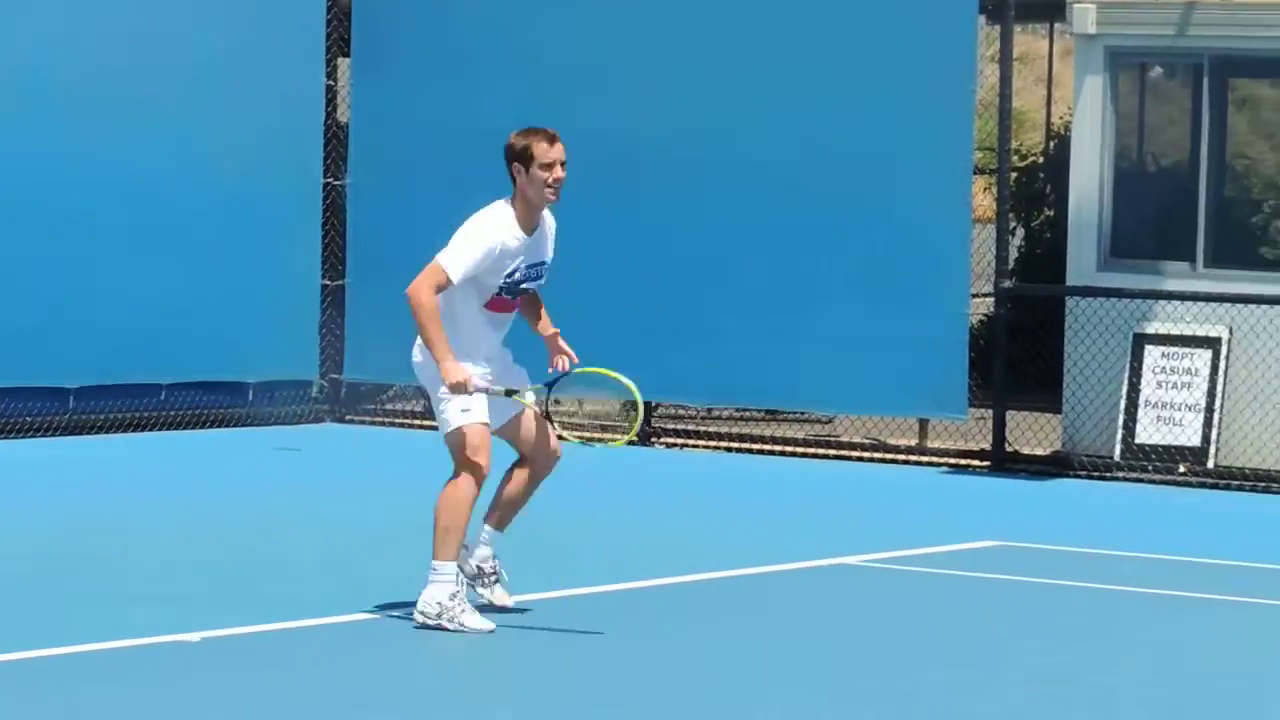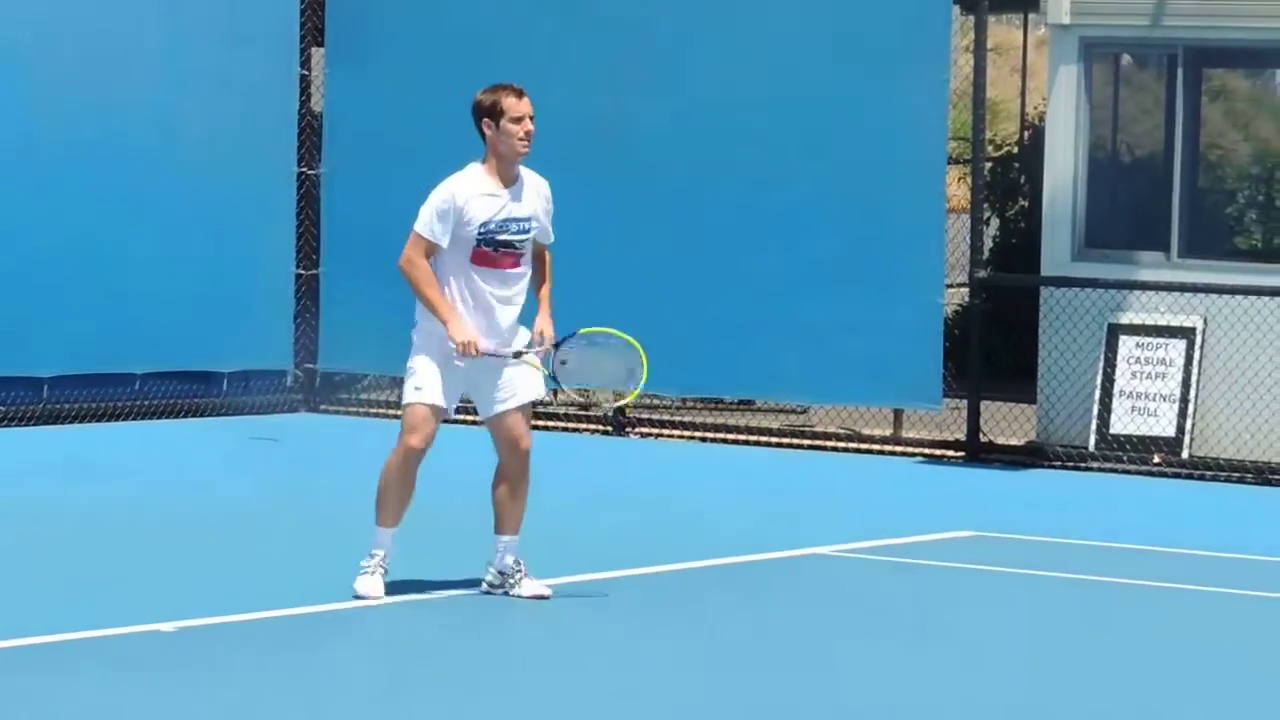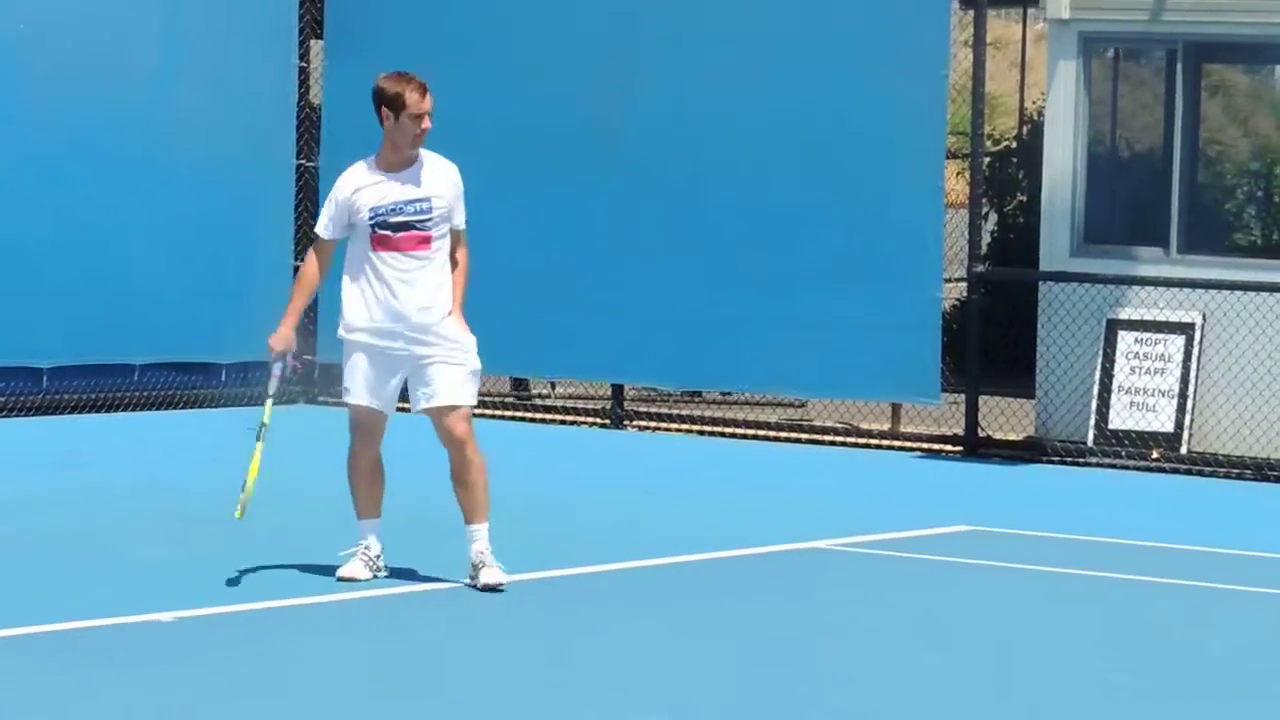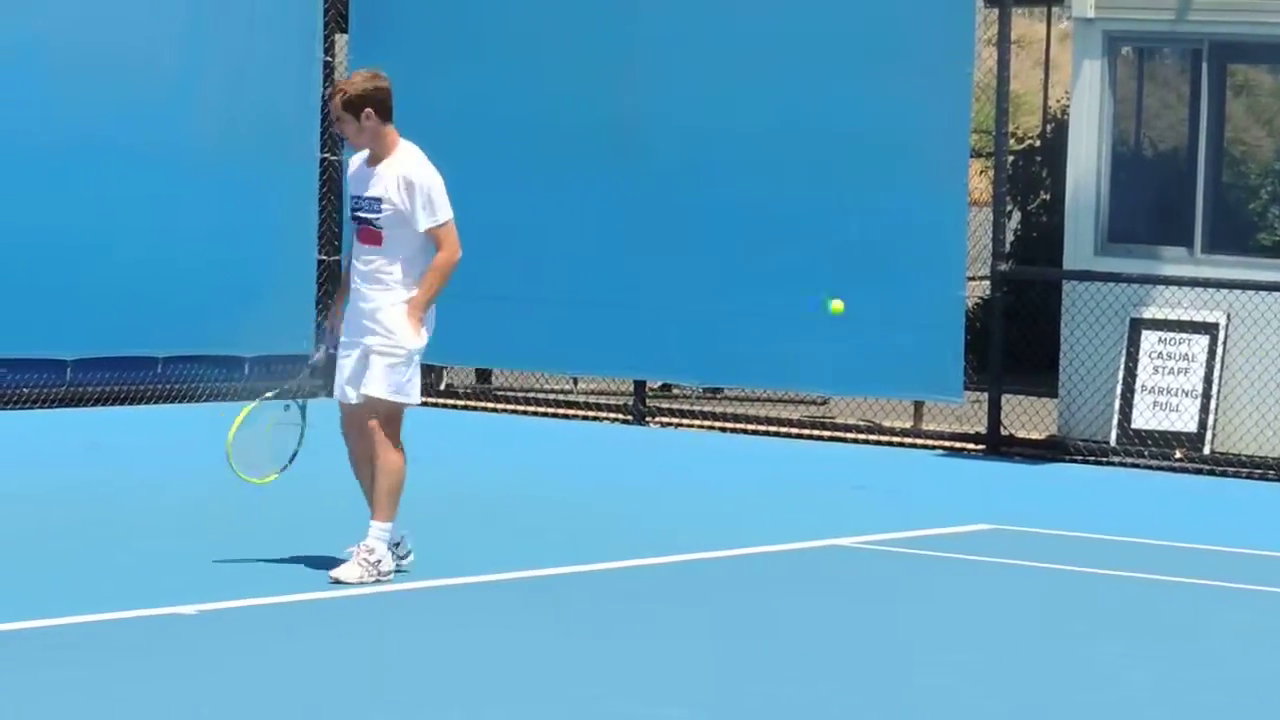
dt=0.5s
person 1, frame 1
left shoulder: (546, 226)
right shoulder: (490, 233)
right elbow: (419, 291)
left wrist: (550, 336)
right wrist: (446, 364)
left hip: (489, 356)
right hip: (452, 361)
left knee: (546, 450)
right knee: (474, 465)
left ankle: (480, 553)
right ankle: (437, 597)
person 1, frame 2
left shoulder: (539, 190)
right shoulder: (456, 191)
right elbow: (413, 259)
left wrist: (544, 313)
right wrist: (453, 323)
left hip: (507, 345)
right hip: (446, 342)
left knee: (517, 449)
right knee: (413, 443)
left ankle: (505, 565)
right ankle: (379, 557)
person 1, frame 3
left shoulder: (445, 174)
right shoulder: (353, 184)
left elbow: (459, 249)
right elbow: (318, 256)
left wrist: (456, 310)
right wrist: (288, 324)
left hip: (437, 332)
right hip: (371, 333)
left knee: (459, 435)
right knee: (364, 438)
left ankle: (480, 552)
right ankle: (369, 547)
person 1, frame 4
left shoulder: (415, 172)
right shoulder: (357, 168)
left elbow: (449, 251)
left wrist: (412, 312)
right wrist: (343, 301)
left hip: (399, 320)
right hip: (360, 319)
left knee: (381, 426)
right knee: (354, 428)
left ankle: (378, 549)
right ankle: (390, 535)
